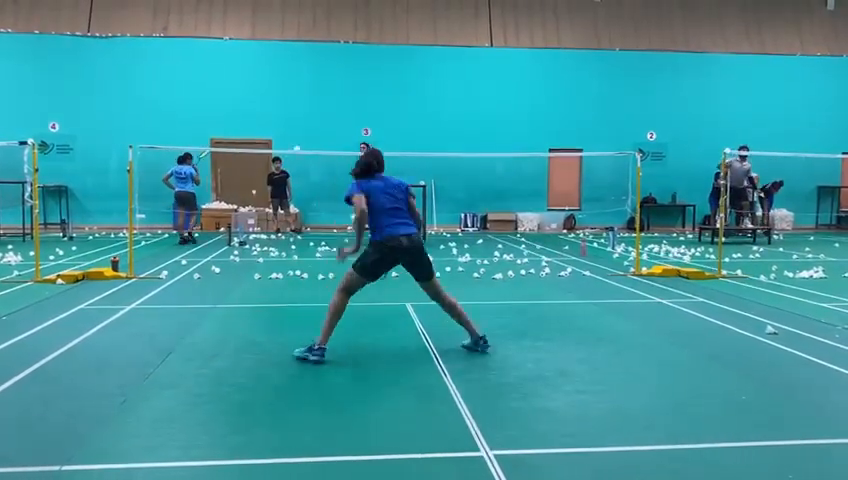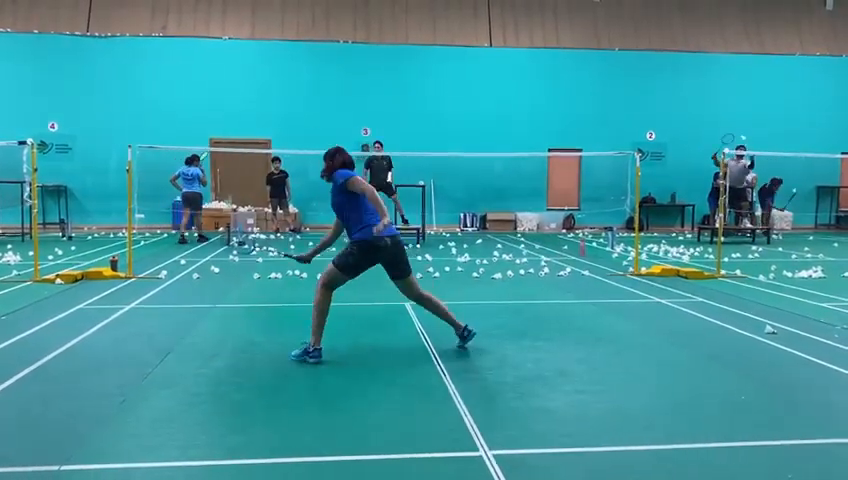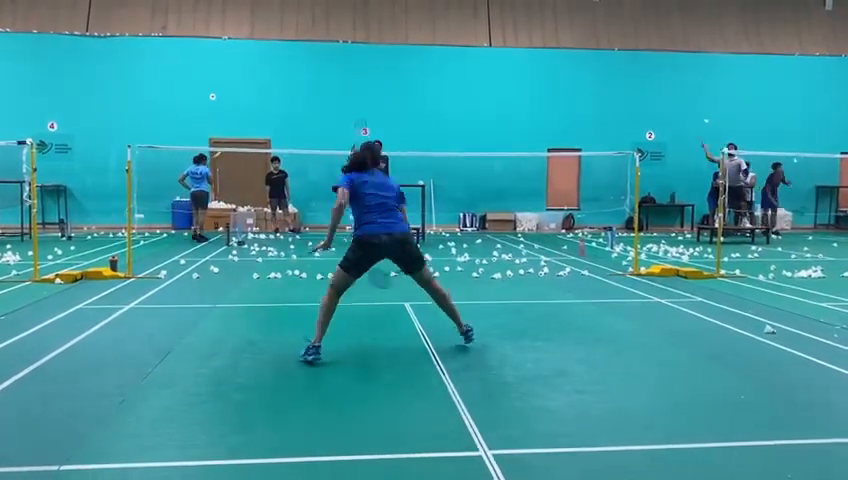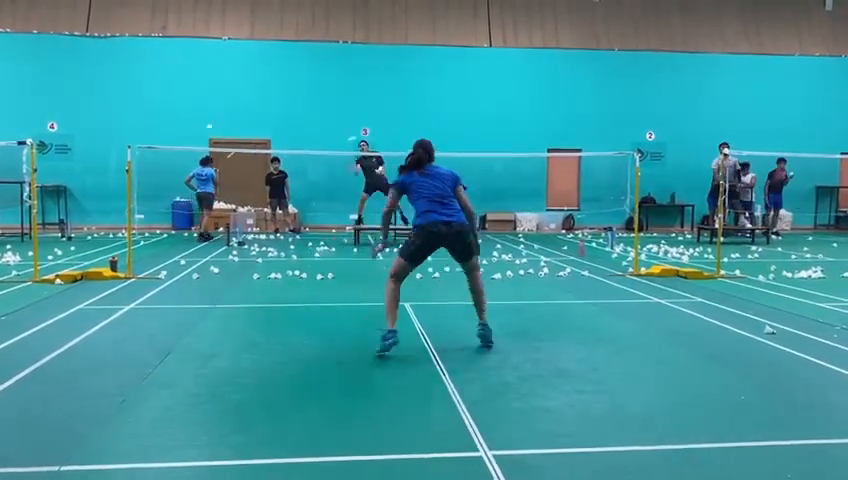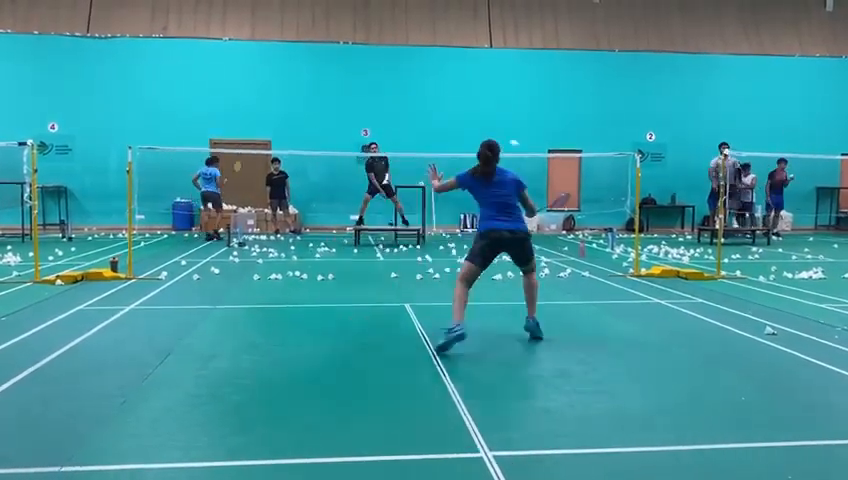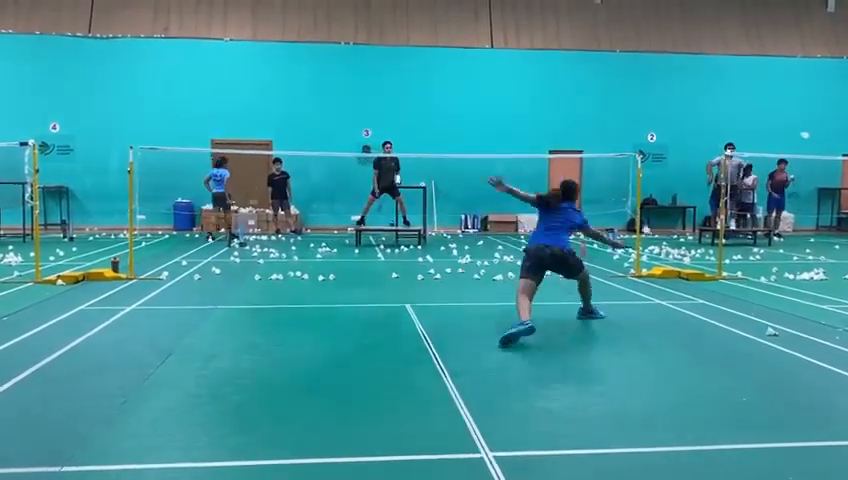
dt=0.3s
person 1, frame 1
left shoulder: (359, 185)
right shoulder: (399, 183)
left elbow: (362, 212)
right elbow: (418, 217)
left wrist: (356, 246)
left hip: (388, 244)
right hip: (413, 242)
left knee: (344, 289)
right knee: (437, 293)
left ankle: (319, 347)
right ankle: (477, 337)
person 1, frame 2
left shoulder: (342, 175)
right shoulder: (342, 186)
left elbow: (368, 189)
right elbow: (336, 231)
left wrist: (384, 217)
right wrist: (312, 254)
left hip: (368, 244)
right hip: (391, 242)
left knee: (325, 284)
right knee: (415, 293)
left ankle: (314, 348)
right ankle: (461, 329)
person 1, frame 3
left shoulder: (349, 177)
right shoulder: (391, 183)
left elbow: (339, 204)
left wrist: (329, 238)
right wrist: (405, 256)
left hip: (368, 241)
right hip: (400, 238)
left knee: (334, 289)
right knee: (431, 285)
left ankle: (315, 346)
right ankle: (464, 329)
person 1, frame 4
left shoulder: (404, 177)
right shoulder: (450, 174)
left elbow: (388, 210)
right elbow: (467, 208)
left wrist: (384, 239)
right wrist: (475, 236)
left hip: (426, 229)
right hip: (457, 228)
left knee: (394, 278)
right knee: (474, 275)
left ankle: (390, 332)
right ankle: (483, 325)
person 1, frame 5
left shoulder: (472, 176)
right shoulder: (513, 178)
left elbow: (438, 188)
right elbow: (530, 209)
left wrist: (434, 179)
right wrist: (534, 211)
left hip: (490, 235)
right hip: (518, 234)
left knee: (462, 281)
right knee: (530, 272)
left ankle: (457, 326)
right ankle: (531, 320)
person 1, frame 6
left shoulder: (547, 203)
right shoulder: (577, 215)
left elbow: (526, 197)
right elbow: (595, 234)
right wrist: (613, 243)
left hip: (535, 251)
right hip: (560, 252)
left knee: (523, 295)
right knee: (583, 276)
left ankle: (525, 322)
right ankle: (587, 309)
